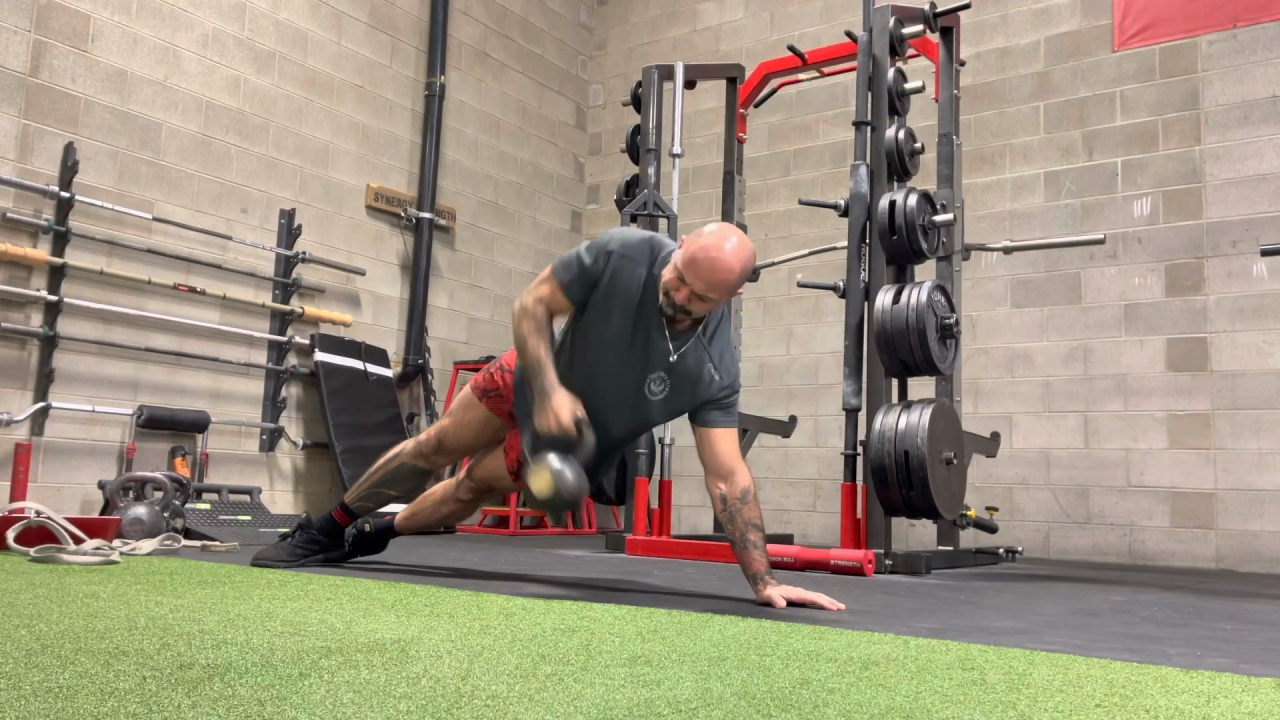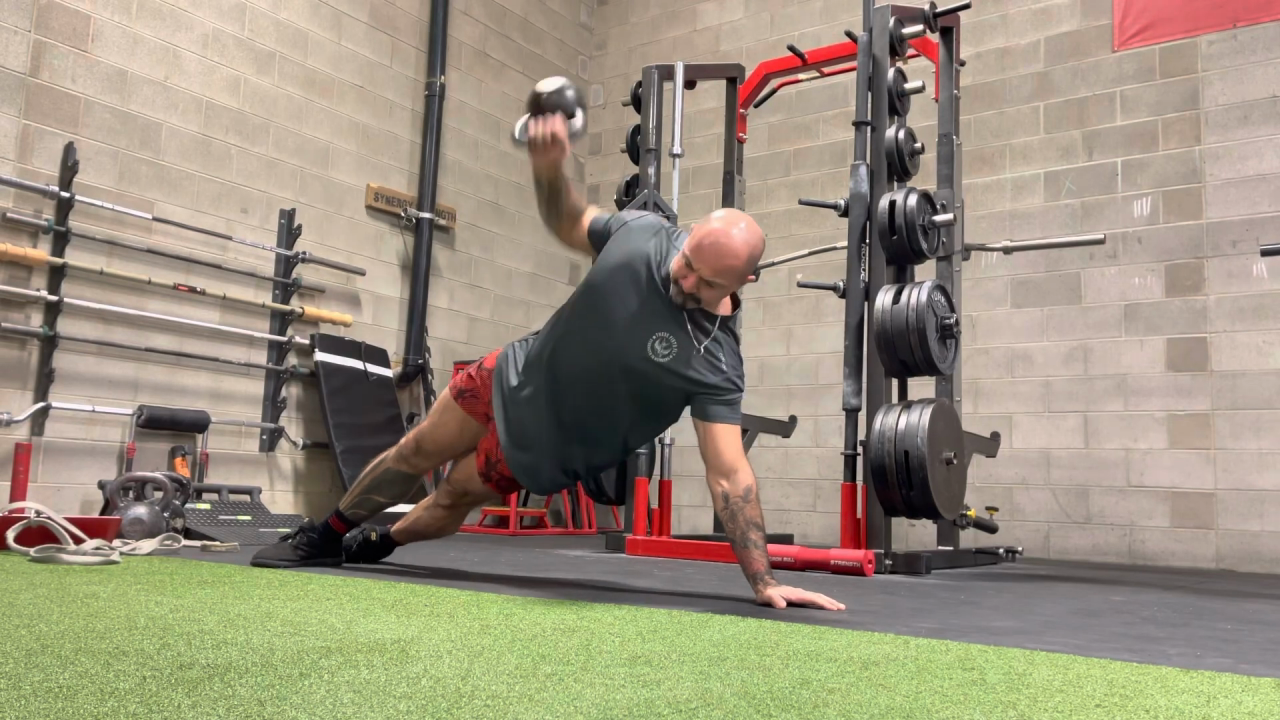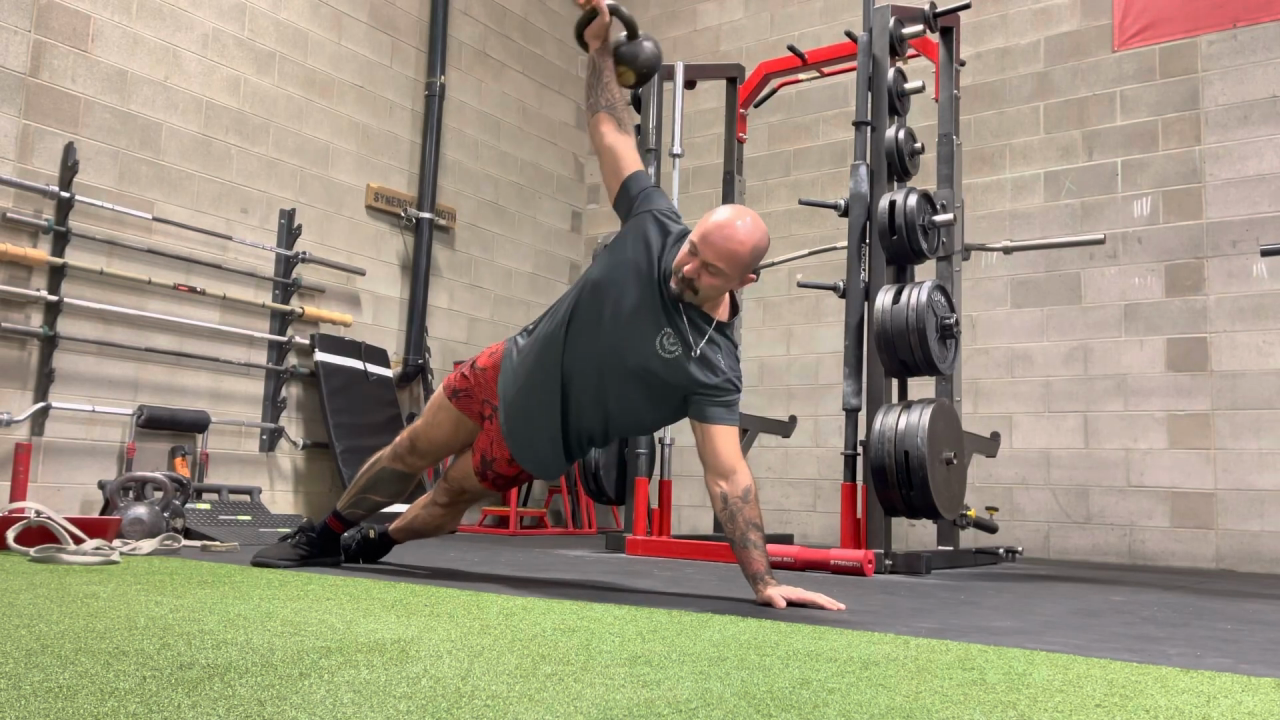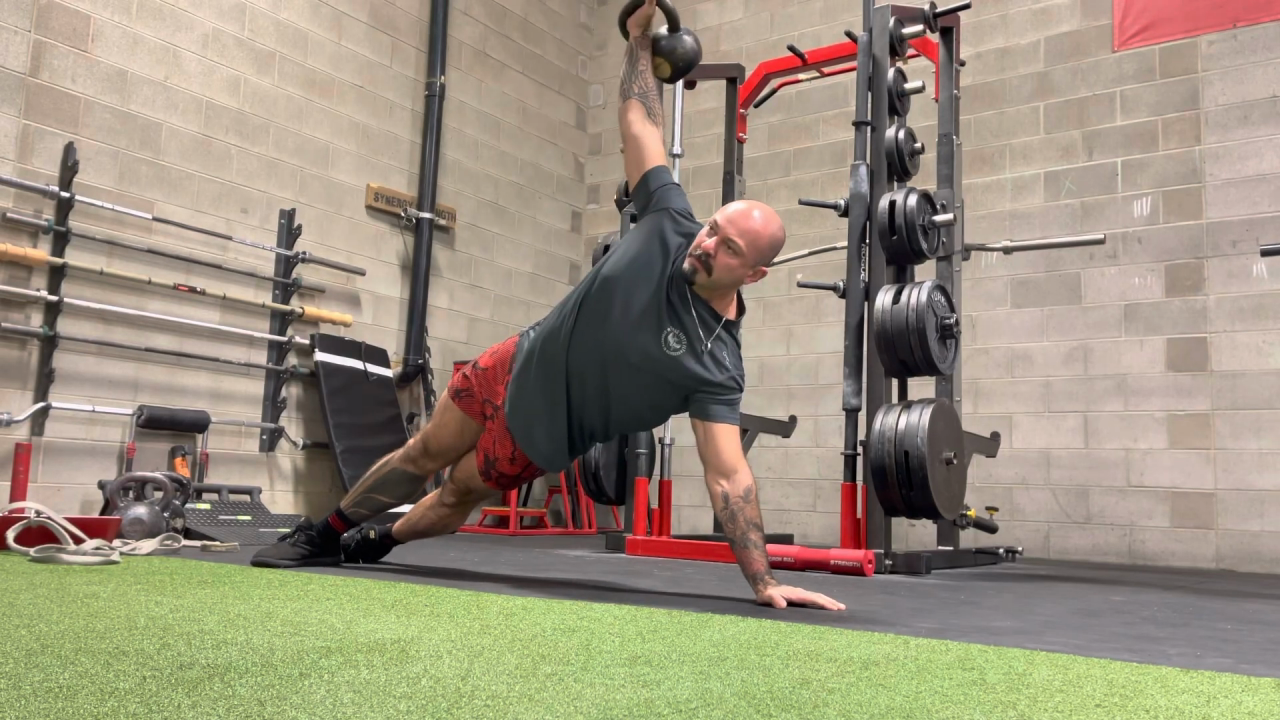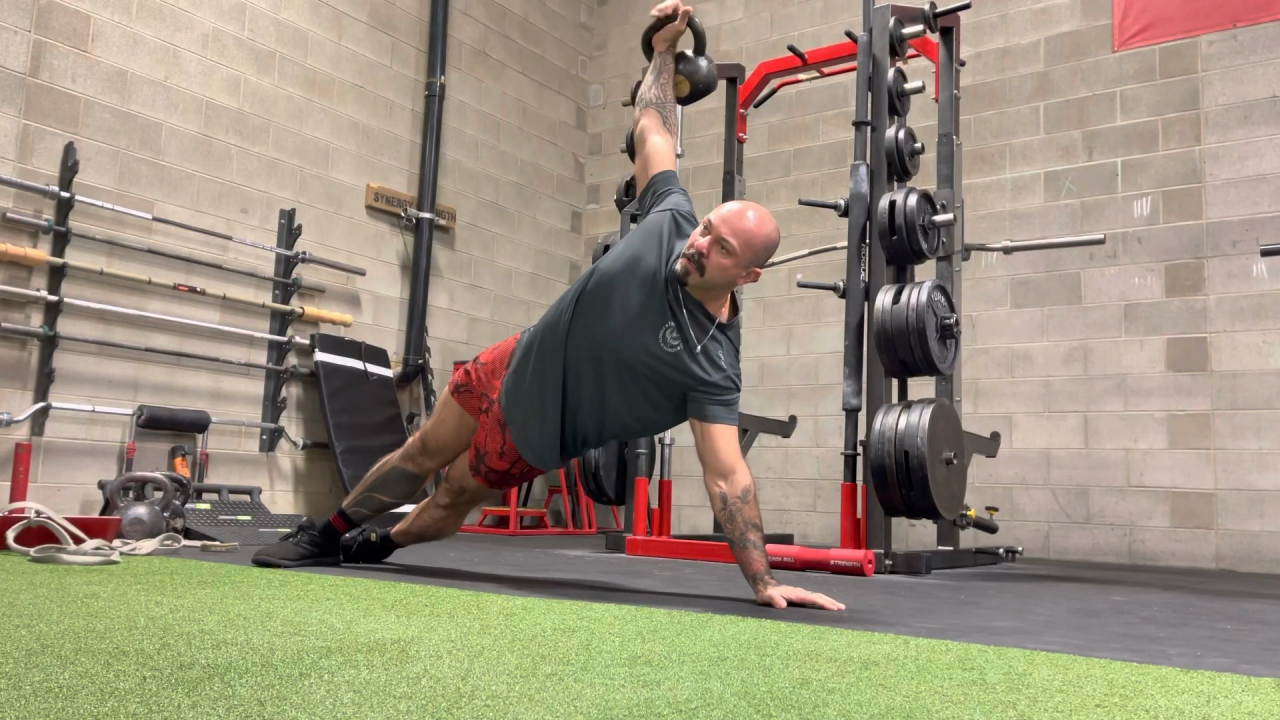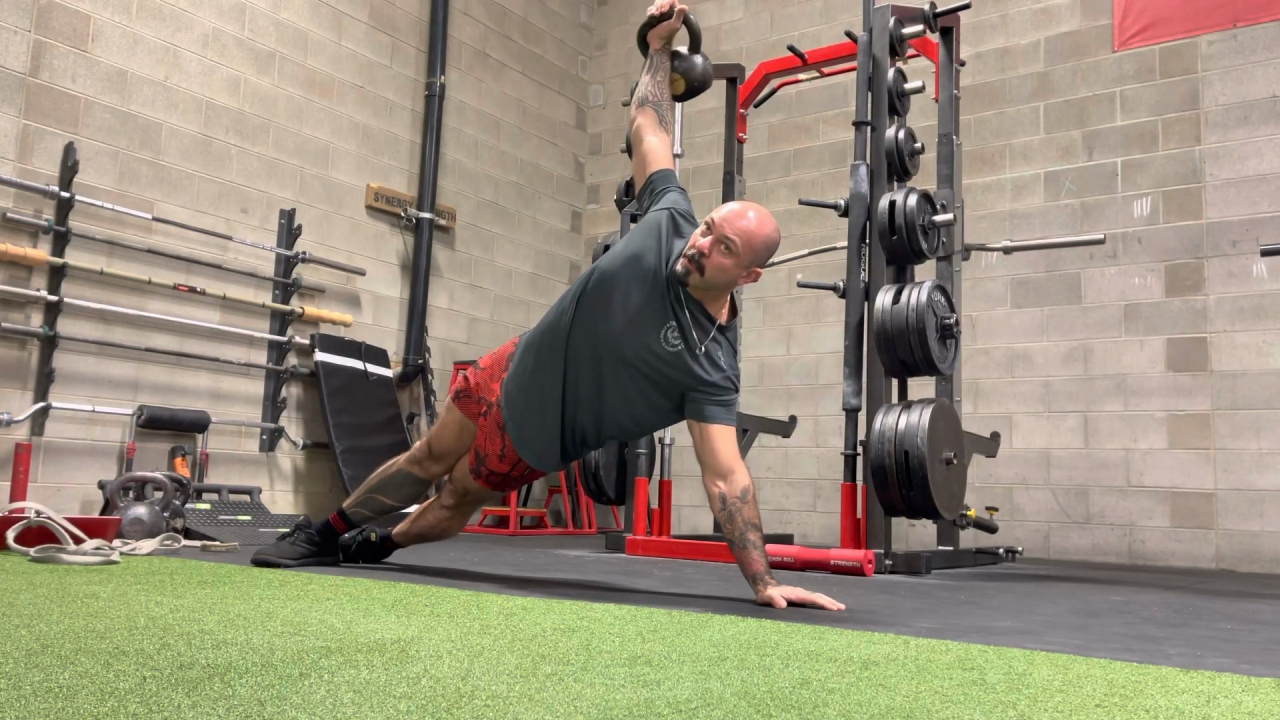
dt=0.4s
person 1, frame 1
left shoulder: (713, 367)
right shoulder: (630, 251)
left elbow: (727, 475)
right elbow: (532, 306)
left wrist: (763, 580)
right wrist: (549, 392)
left hip: (578, 436)
right hip: (528, 378)
left knee: (474, 486)
right knee: (433, 448)
left ankle: (373, 534)
right ankle: (327, 529)
person 1, frame 2
left shoulder: (716, 366)
right shoulder: (646, 232)
left elbow: (729, 475)
right elbow: (567, 225)
left wrist: (763, 578)
right wrist: (548, 168)
left hip: (540, 446)
right hip: (515, 378)
left knee: (454, 499)
right knee: (416, 452)
left ankle: (373, 544)
right ankle: (327, 535)
person 1, frame 3
left shoulder: (711, 364)
right shoulder: (656, 224)
left elbow: (728, 476)
right elbow: (609, 131)
left wrist: (764, 582)
left hip: (536, 433)
right hip: (510, 370)
left knee: (453, 495)
right knee: (411, 452)
left ankle: (370, 543)
right ankle: (324, 536)
person 1, frame 4
left shoulder: (715, 363)
right shoulder: (669, 224)
left elbow: (728, 476)
right elbow: (639, 124)
left wrist: (763, 580)
left hip: (542, 427)
right hip: (518, 367)
left knee: (460, 493)
right knee: (424, 455)
left ankle: (369, 543)
right ankle: (327, 534)
person 1, frame 5
left shoulder: (712, 361)
right shoulder: (671, 219)
left elbow: (727, 476)
right elbow: (652, 129)
left wrist: (763, 581)
left hip: (538, 426)
right hip: (517, 366)
left knee: (457, 495)
right knee: (421, 454)
left ankle: (372, 544)
right ankle: (329, 534)
person 1, frame 6
left shoulder: (710, 362)
right shoulder: (670, 220)
left elbow: (725, 475)
right elbow: (649, 125)
left wrist: (763, 581)
left hip: (539, 430)
right hip: (516, 371)
left knee: (459, 498)
right knee: (428, 461)
left ankle: (372, 544)
right ankle: (327, 533)
